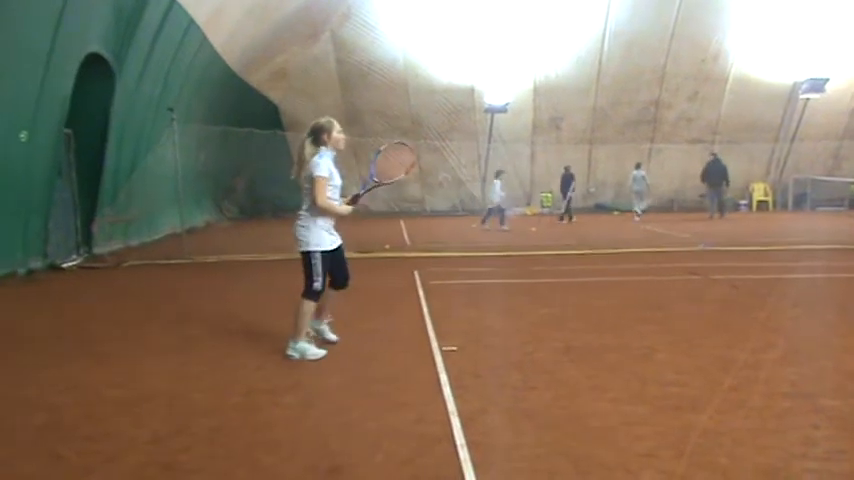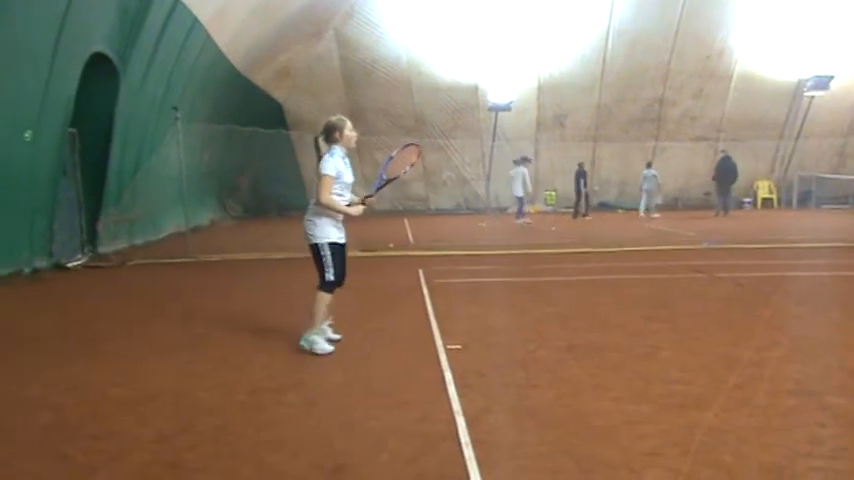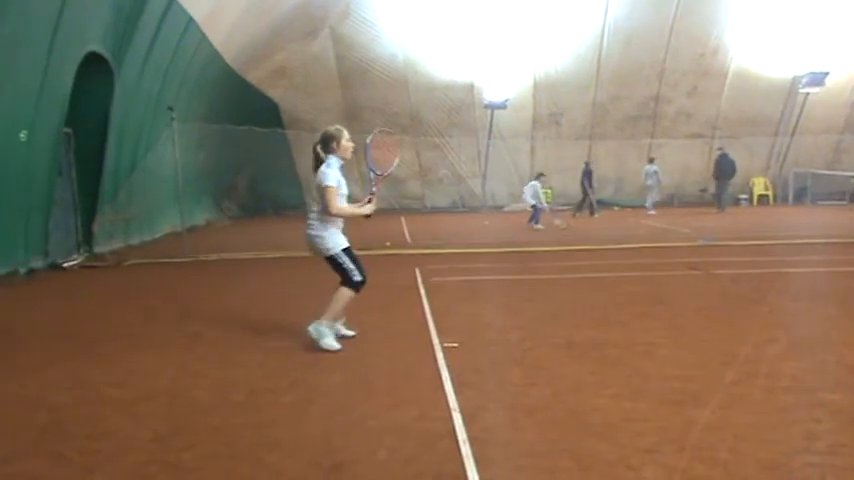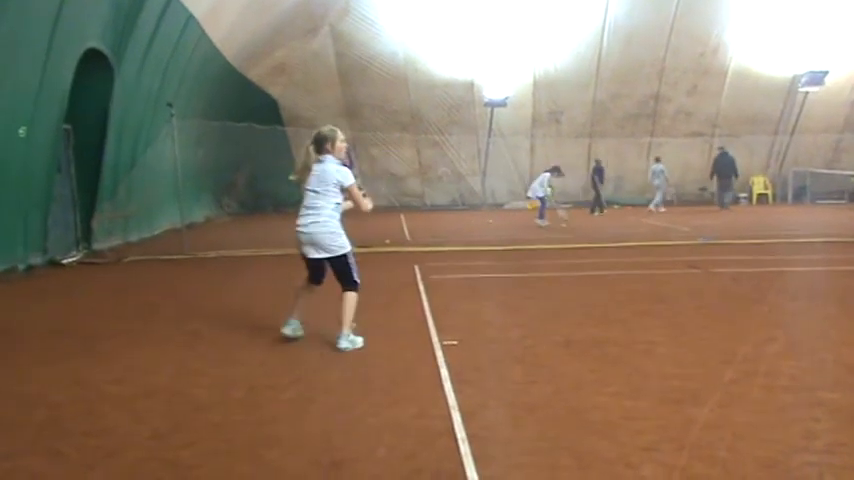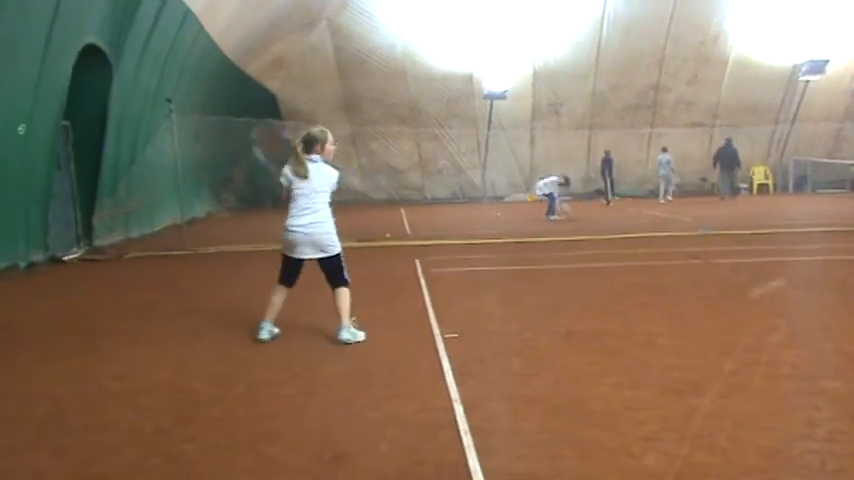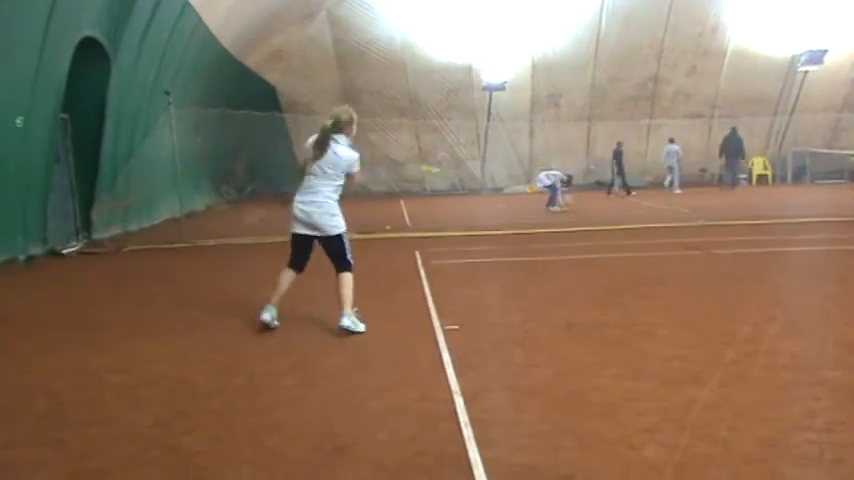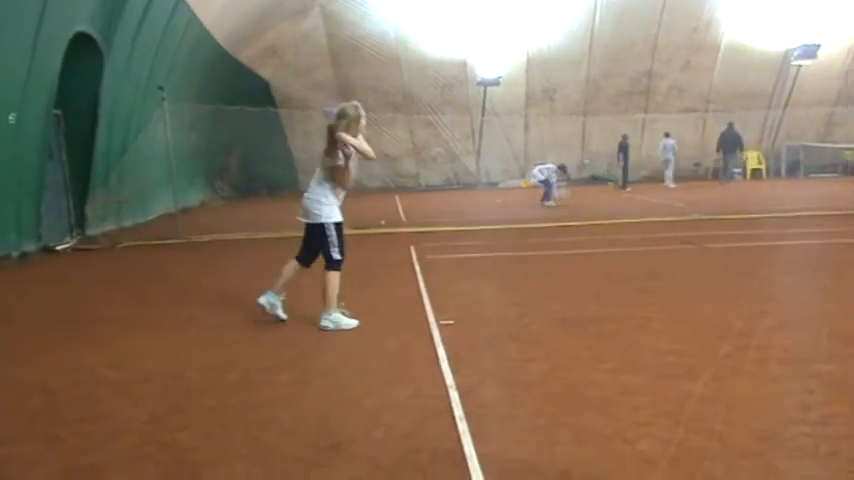
dt=0.3s
person 1, frame 1
left shoulder: (326, 161)
right shoulder: (321, 162)
right elbow: (320, 202)
left wrist: (342, 203)
right wrist: (342, 210)
left hip: (326, 231)
right hip: (314, 232)
left knee: (341, 279)
right knee: (315, 287)
left ankle: (319, 323)
right ankle: (298, 343)
person 1, frame 2
left shoulder: (343, 160)
right shoulder: (331, 160)
right elbow: (323, 198)
left wrist: (356, 200)
right wrist: (351, 211)
left hip: (334, 226)
right hip: (321, 226)
left knee: (337, 278)
right knee: (329, 280)
left ankle: (323, 325)
right ankle: (311, 335)
person 1, frame 3
left shoulder: (331, 169)
right shoulder: (331, 171)
right elbow: (333, 209)
left wrist: (360, 205)
right wrist: (363, 211)
left hip: (324, 233)
right hip: (325, 234)
left knee: (350, 278)
right knee: (356, 280)
left ankle: (334, 325)
right ankle: (321, 325)
person 1, frame 4
left shoulder: (310, 171)
right shoulder: (341, 172)
right elbow: (363, 205)
left wrist: (350, 202)
right wrist: (366, 203)
left hip: (305, 234)
right hip: (329, 235)
left knee: (313, 279)
right knee: (351, 284)
left ankle: (293, 324)
right ankle: (346, 336)
person 1, frame 5
left shoulder: (291, 169)
right shoulder: (332, 174)
left hip: (294, 234)
right hip: (323, 235)
left knee: (285, 282)
right knee: (340, 283)
left ankle: (266, 327)
right ankle: (346, 328)
person 1, frame 6
left shoulder: (318, 143)
right shoulder: (350, 156)
right elbow: (354, 180)
left hip: (302, 211)
right hip: (327, 216)
left knee: (295, 265)
right knee: (344, 266)
left ankle: (270, 311)
right ankle: (347, 316)
person 1, frame 7
left shoulder: (352, 137)
right shoulder: (336, 145)
left elbow: (370, 155)
right elbow: (345, 184)
left wrist: (352, 143)
right wrist: (350, 157)
left hip: (322, 205)
right hip: (323, 206)
left knee: (305, 256)
right knee: (335, 259)
left ankle: (273, 296)
right ankle: (331, 315)
